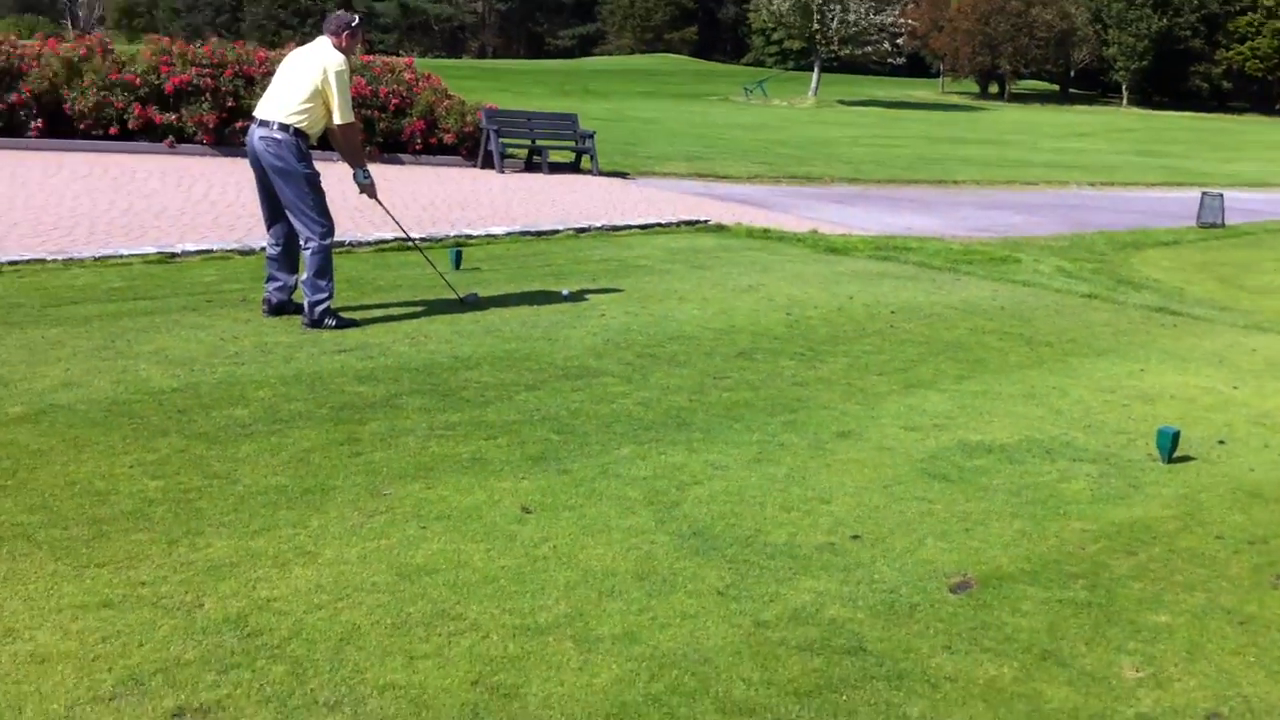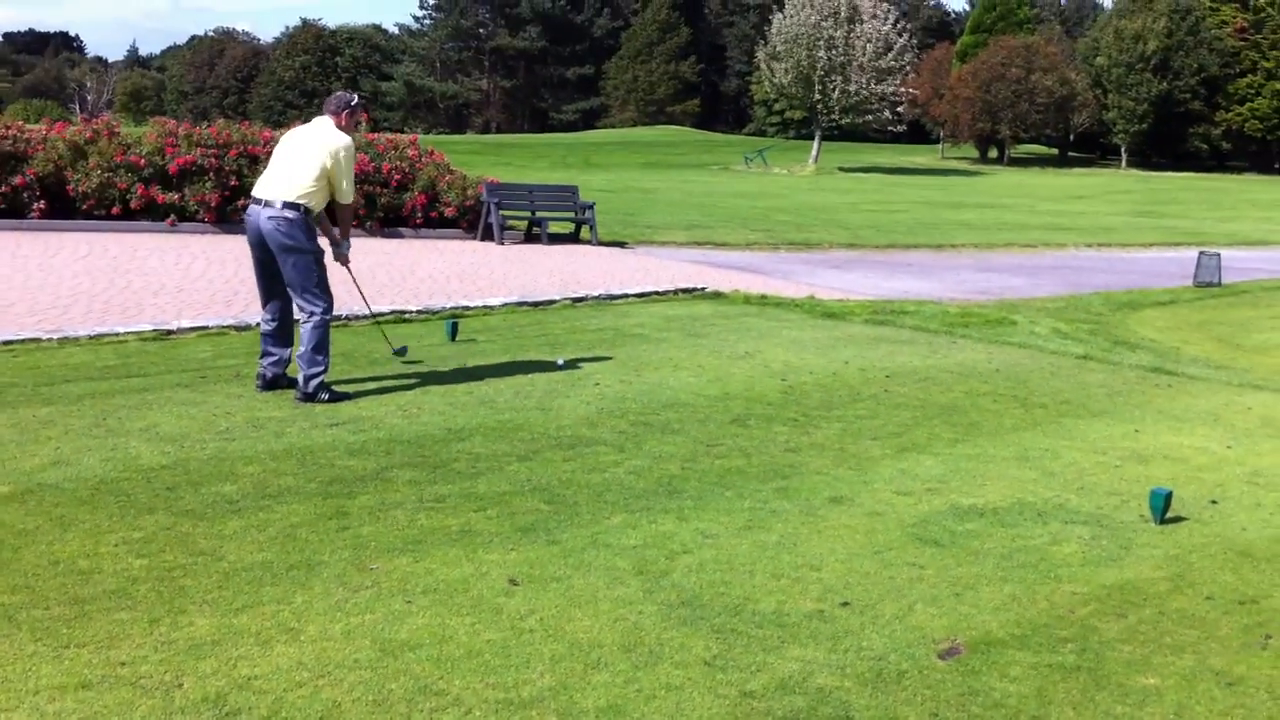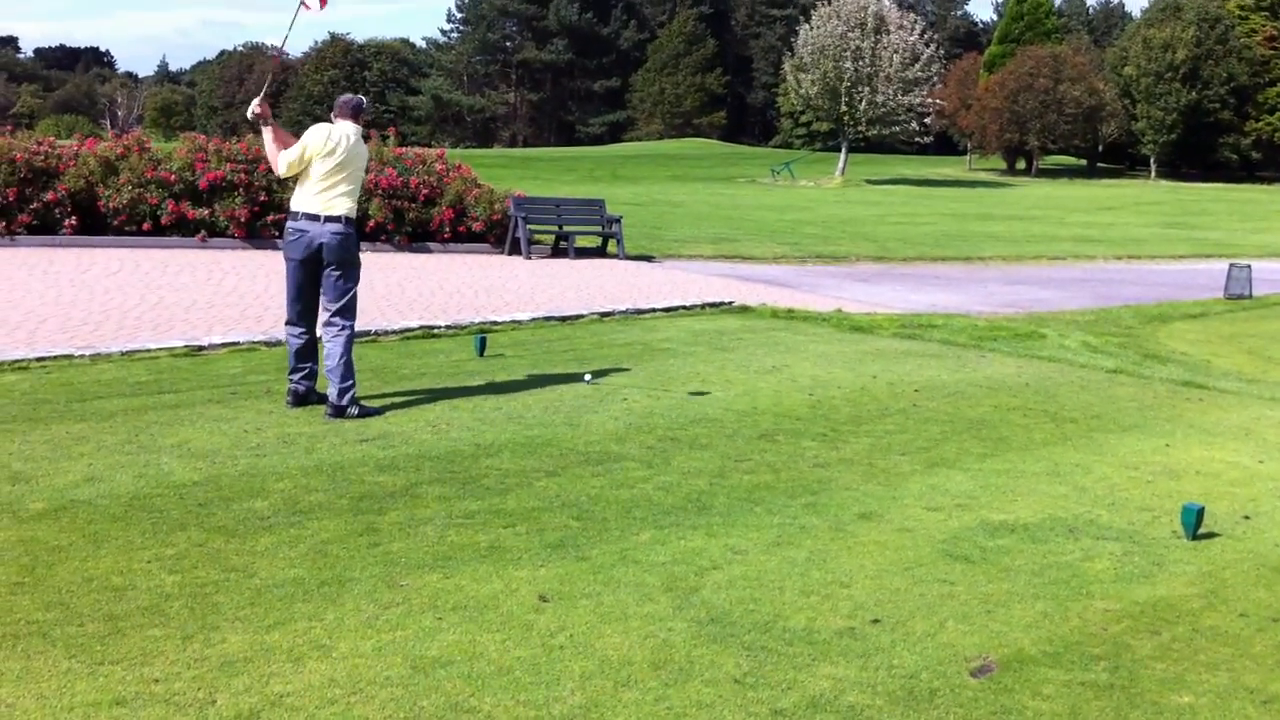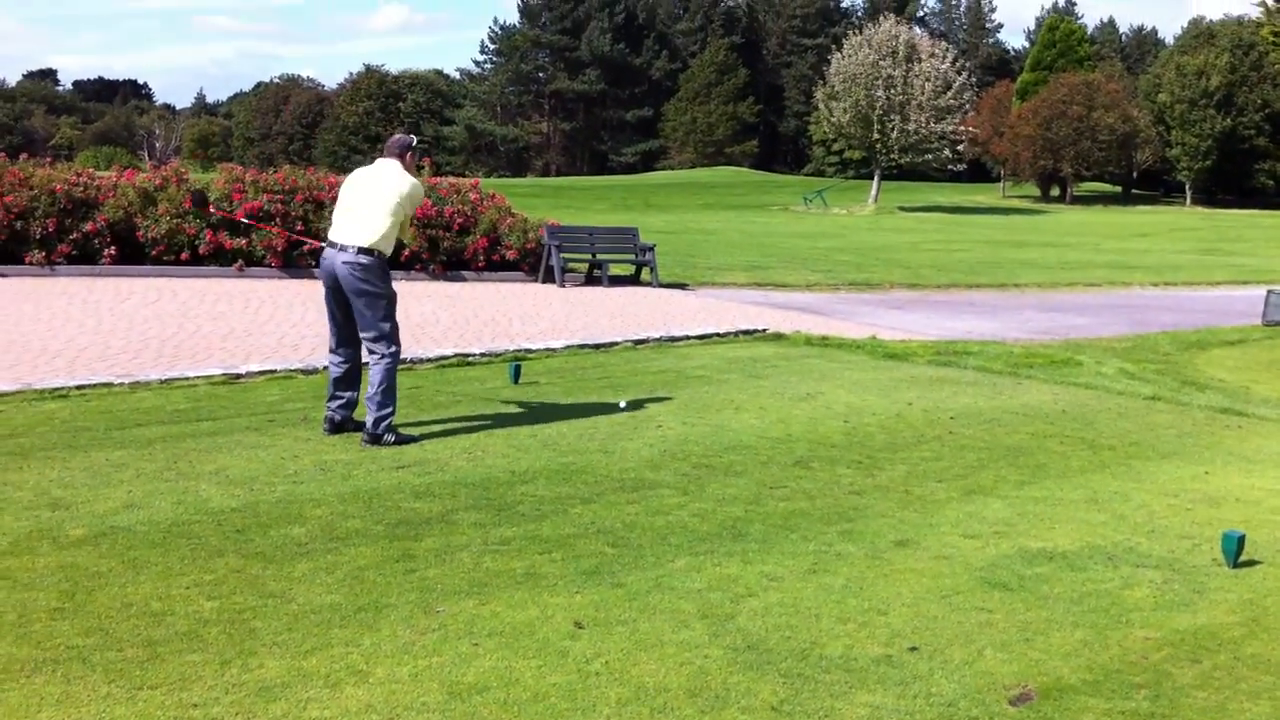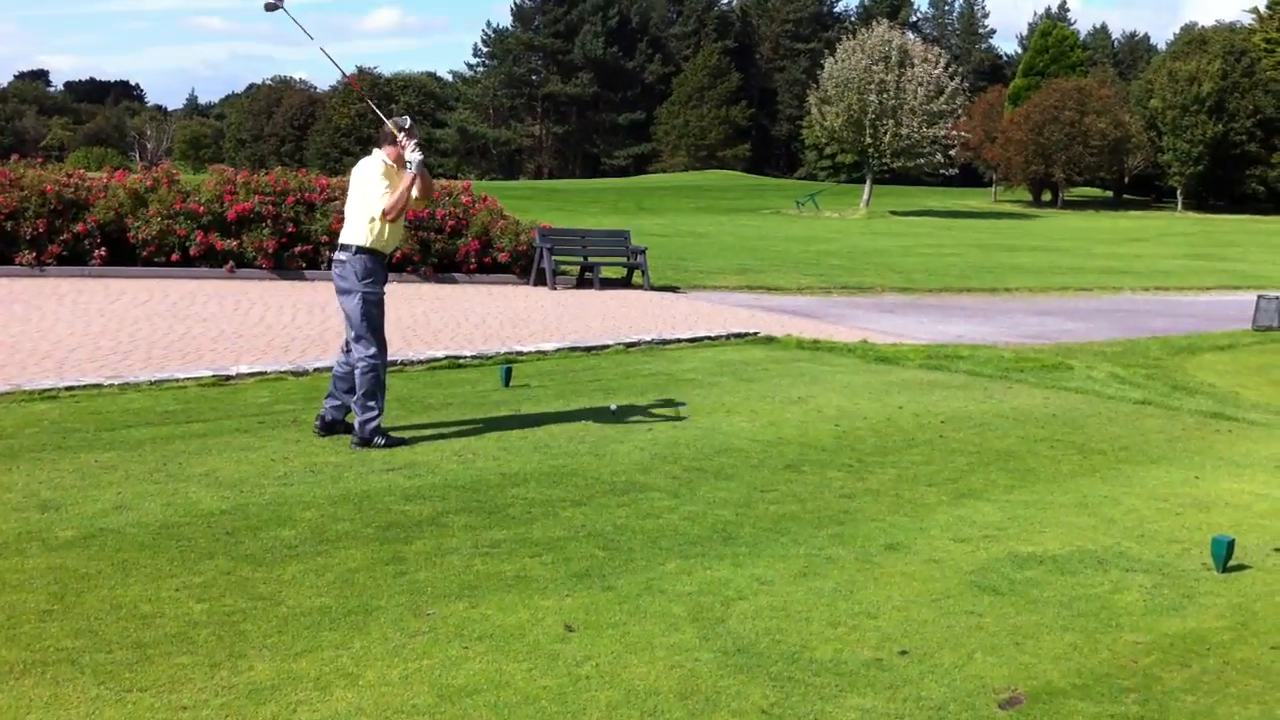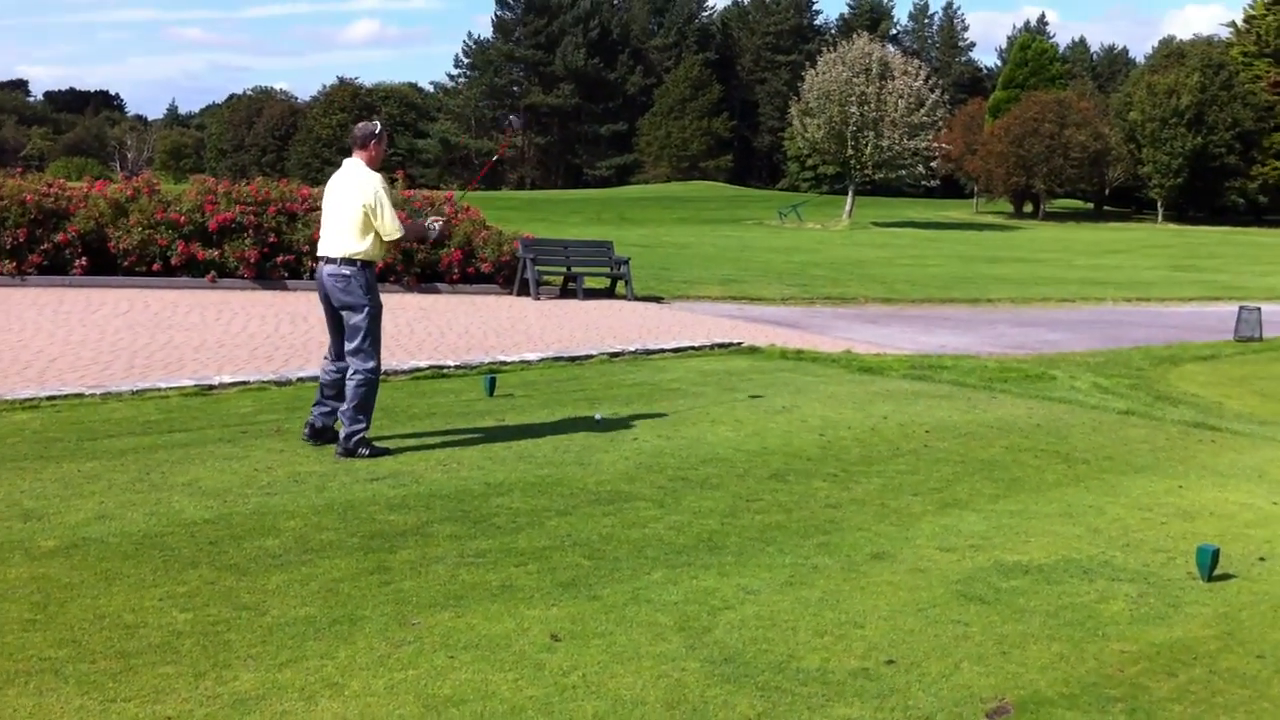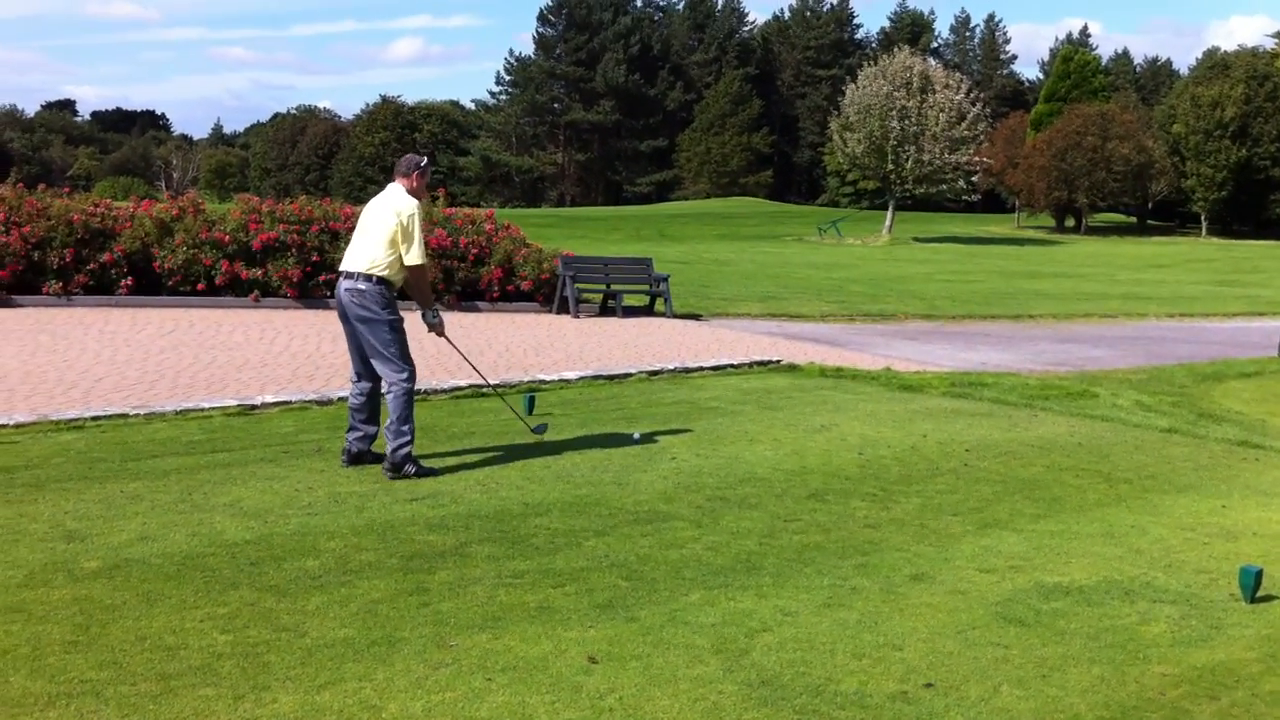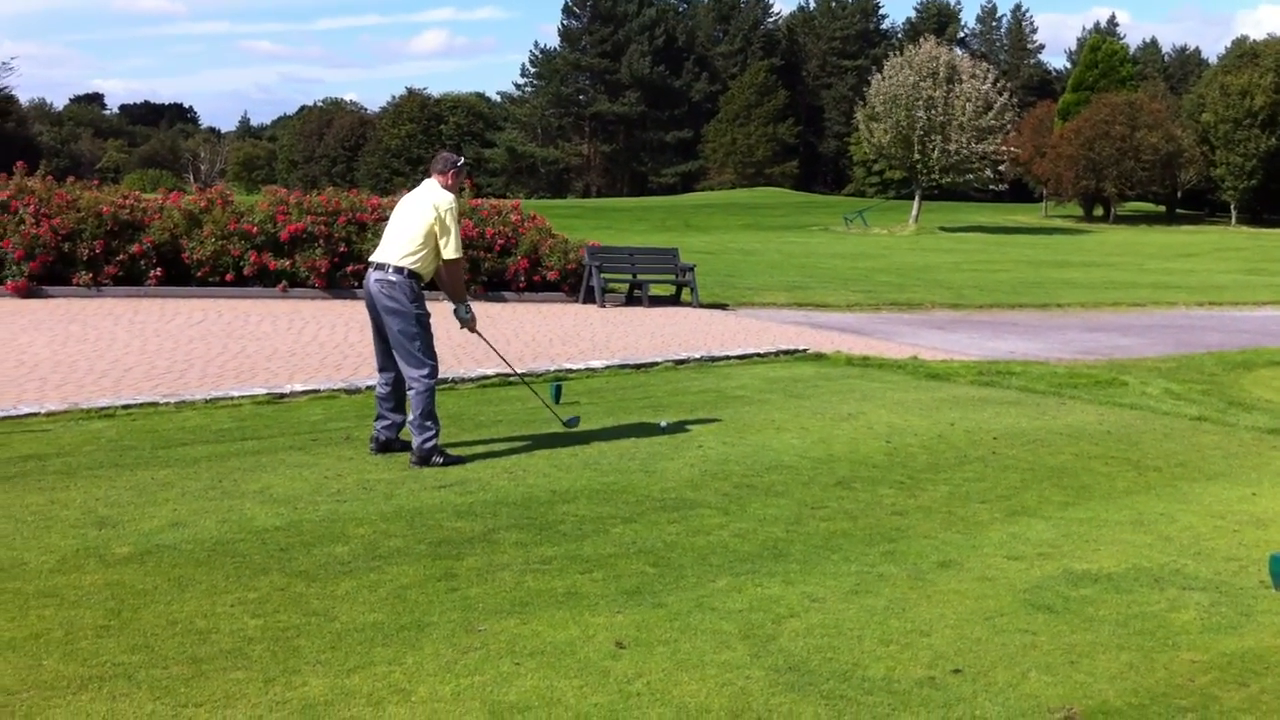
dt=0.5s
person 1, frame 1
left shoulder: (305, 52)
right shoulder: (335, 60)
left elbow: (330, 125)
right elbow: (345, 126)
left wrist: (354, 167)
right wrist: (362, 172)
left hip: (259, 135)
right hip: (283, 142)
left knee: (281, 225)
right knee: (317, 230)
left ankle: (276, 297)
right ankle: (317, 310)
person 1, frame 2
left shoulder: (298, 132)
right shoulder: (341, 141)
right elbow: (345, 203)
left wrist: (331, 236)
right wrist: (342, 242)
left hip: (256, 213)
right hip: (287, 219)
left knee: (276, 302)
right knee: (317, 305)
left ankle: (271, 372)
right ankle: (311, 384)
person 1, frame 3
left shoulder: (321, 132)
right shoulder: (361, 148)
left elbow: (281, 166)
right elbow: (299, 148)
left wrist: (266, 123)
right wrist: (271, 122)
left hip: (301, 228)
right hip: (339, 232)
left knee: (299, 316)
right knee: (338, 320)
left ankle: (300, 388)
right ankle: (340, 399)
person 1, frame 4
left shoulder: (359, 175)
right shoulder: (412, 186)
right elbow: (403, 235)
left hip: (332, 257)
right hip: (365, 264)
left knee: (343, 345)
right knee: (383, 347)
left ankle: (337, 415)
right ankle: (377, 427)
person 1, frame 5
left shoulder: (395, 169)
right shoulder: (371, 167)
left elbow: (425, 195)
right elbow: (390, 212)
left wrist: (416, 166)
right wrist: (411, 171)
left hip: (366, 262)
right hip: (358, 262)
left knee: (356, 345)
right knee: (369, 348)
left ankle: (331, 415)
right ankle: (367, 429)
person 1, frame 6
left shoulder: (339, 177)
right shoulder: (370, 181)
right elbow: (395, 234)
left wrist: (413, 224)
right wrist: (424, 228)
left hip: (327, 269)
right hip: (353, 273)
left knee: (339, 354)
right knee: (363, 361)
left ankle: (320, 423)
right ankle: (352, 439)
person 1, frame 7
left shoulder: (379, 201)
right shoulder: (408, 205)
right elbow: (416, 267)
left wrist: (422, 305)
right wrist: (431, 310)
left hip: (347, 287)
right hip: (369, 290)
left knee: (365, 375)
right knee: (398, 374)
left ankle: (356, 446)
right ankle: (398, 455)
person 1, frame 8
left shoulder: (414, 196)
right shoulder: (444, 200)
left elbow: (434, 261)
right elbow: (452, 262)
left wrist: (456, 300)
right wrist: (463, 305)
left hip: (375, 278)
right hip: (398, 284)
left knee: (391, 366)
right knee: (420, 368)
left ankle: (384, 435)
right ankle: (424, 448)
